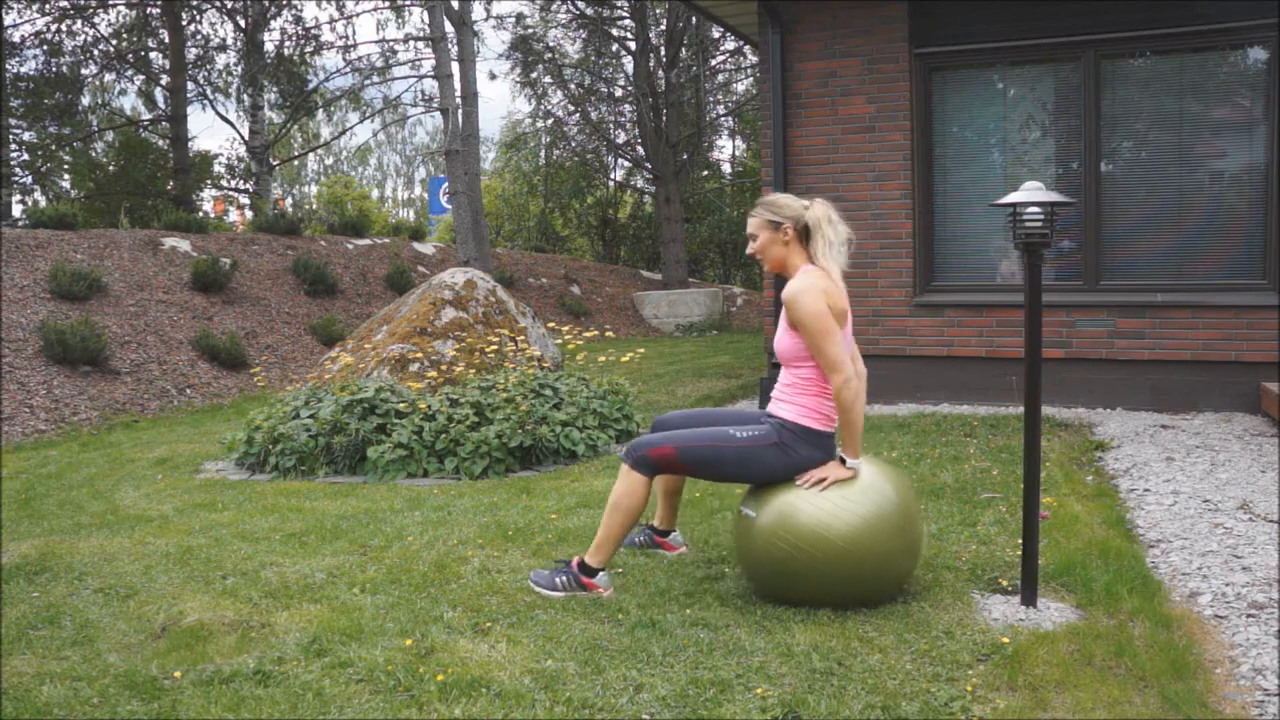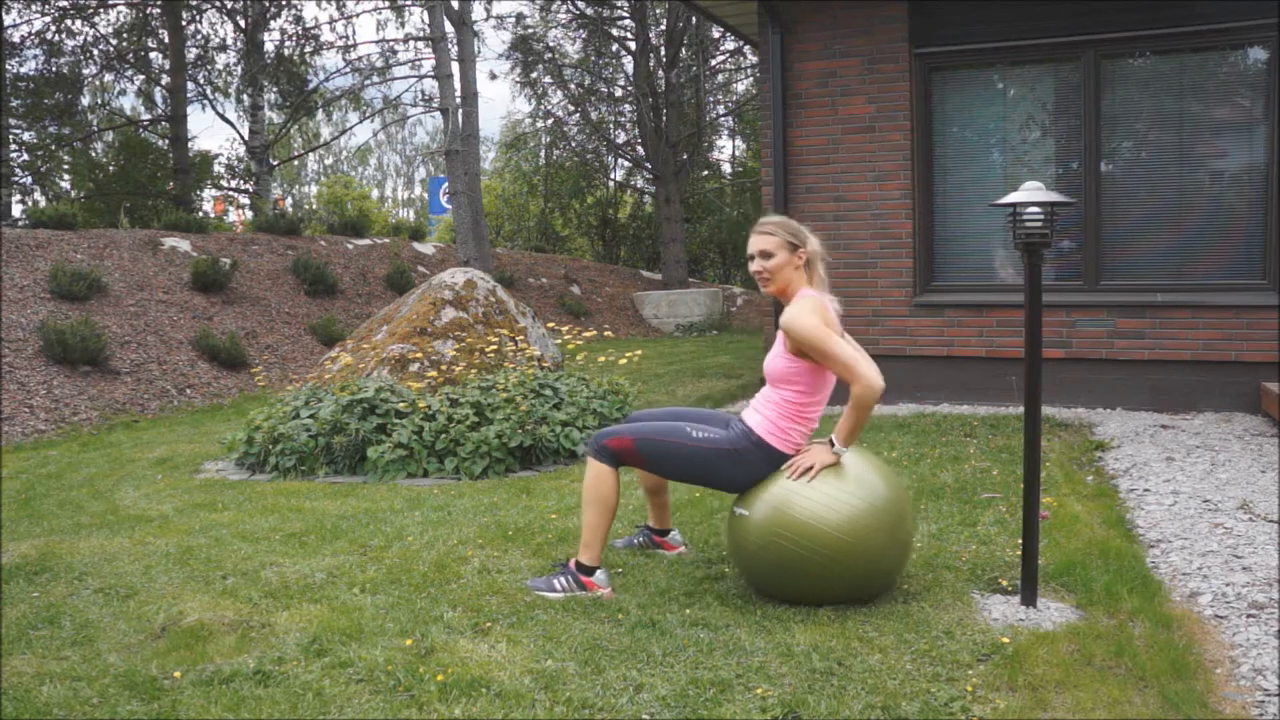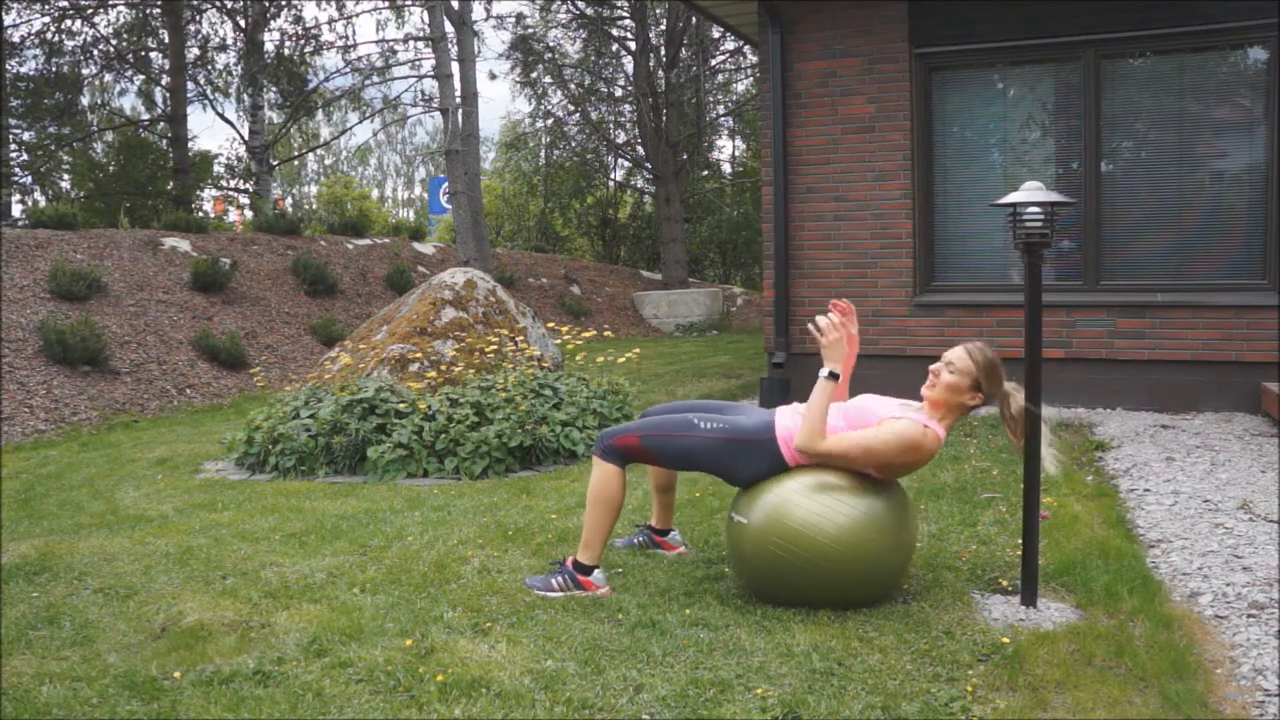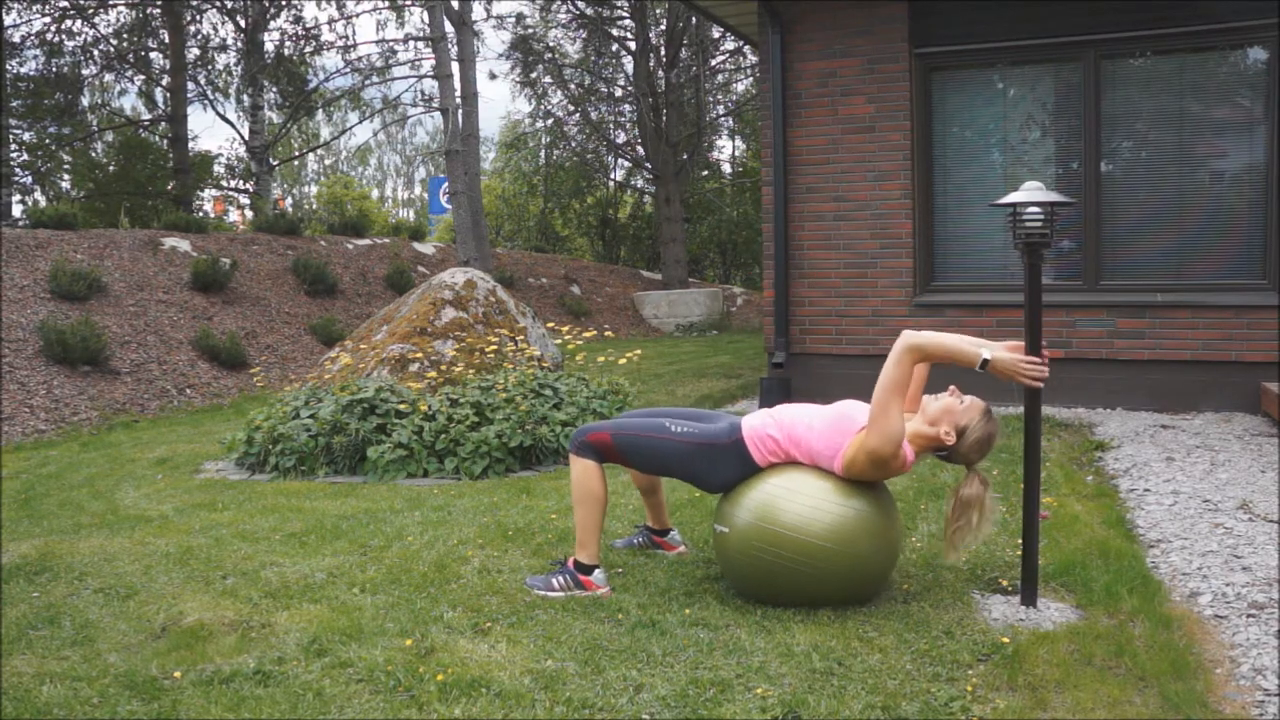
dt=0.7s
person 1, frame 1
left shoulder: (803, 290)
right shoulder: (815, 283)
left elbow: (842, 381)
right elbow: (856, 372)
left wrist: (849, 462)
right wrist: (848, 446)
left hip: (790, 443)
right hip: (786, 429)
left knee: (642, 454)
right knee: (664, 427)
left ankle: (589, 571)
right ankle: (663, 532)
person 1, frame 2
left shoulder: (798, 317)
right shoulder: (813, 304)
left elbow: (871, 383)
right elbow: (864, 371)
left wrist: (834, 447)
right wrist: (836, 438)
left hip: (748, 452)
right hip: (751, 433)
left knee: (604, 444)
right knee: (637, 422)
left ankle: (587, 573)
right ankle: (661, 533)
person 1, frame 3
left shoulder: (916, 437)
right shoulder: (923, 414)
left elbow: (809, 441)
left wrist: (832, 364)
right wrist: (846, 348)
left hip: (759, 448)
right hip: (769, 424)
left knee: (612, 443)
right knee: (651, 417)
left ankle: (584, 571)
right ankle: (660, 531)
person 1, frame 4
left shoulder: (885, 452)
right shoulder: (910, 427)
left elbow: (908, 344)
right elbow: (917, 348)
left wrist: (986, 358)
right wrist: (989, 351)
left hip: (734, 450)
right hip: (748, 428)
left knee: (586, 441)
right knee: (629, 422)
left ankle: (585, 572)
right ankle: (660, 533)
